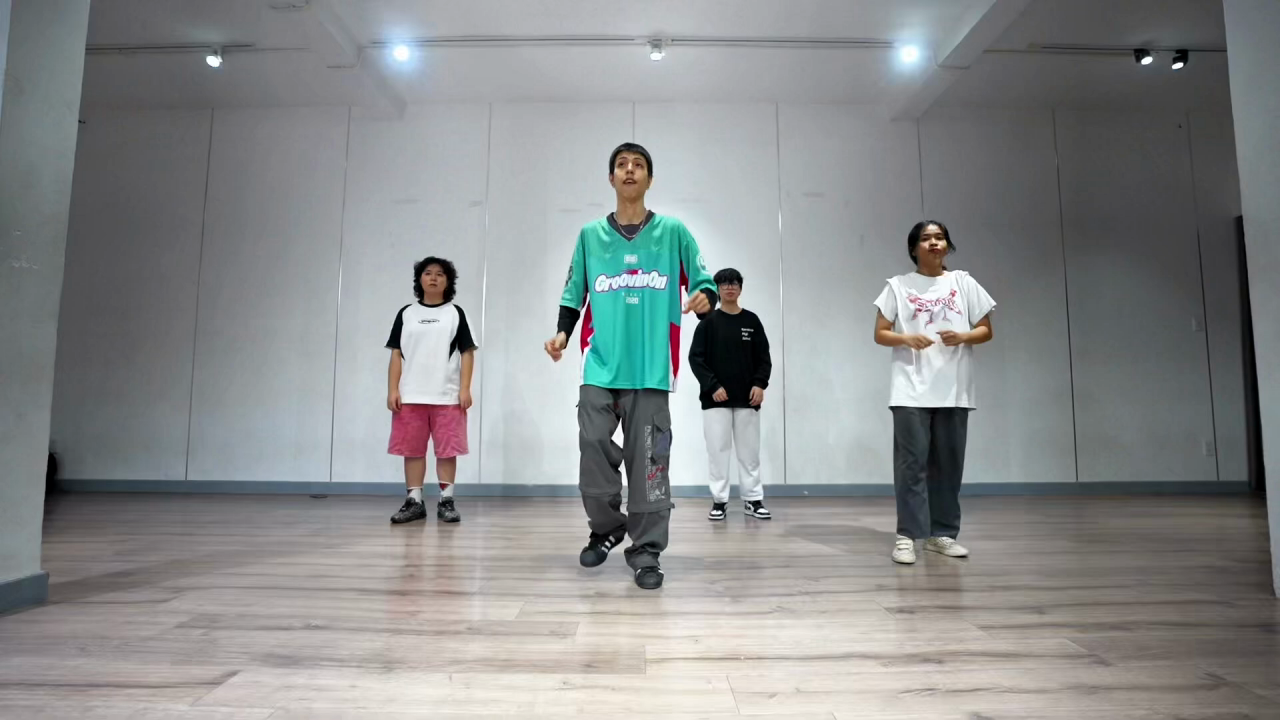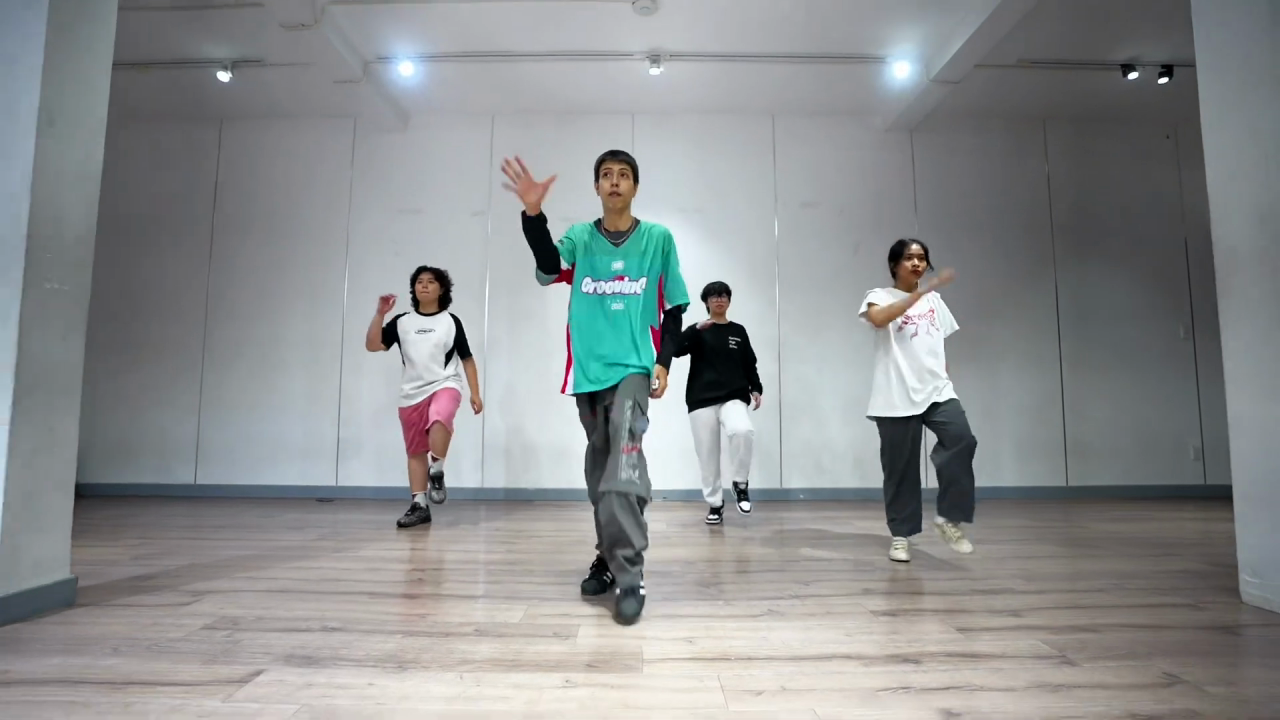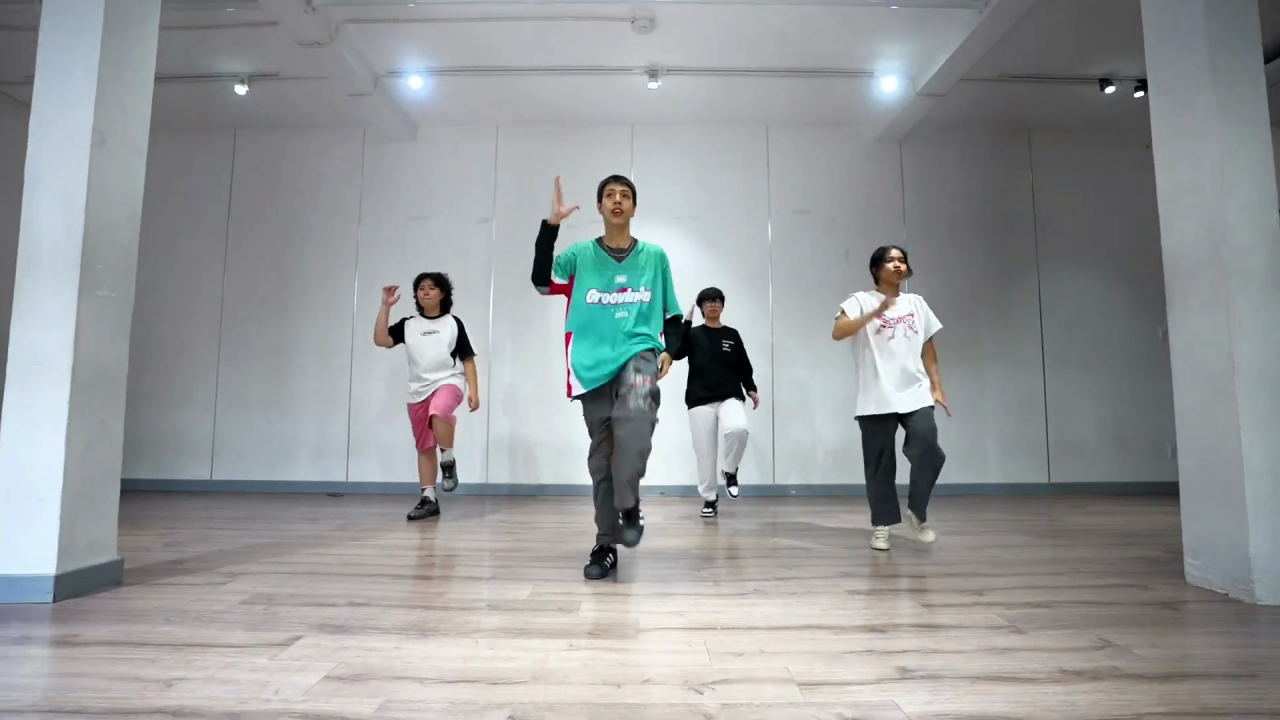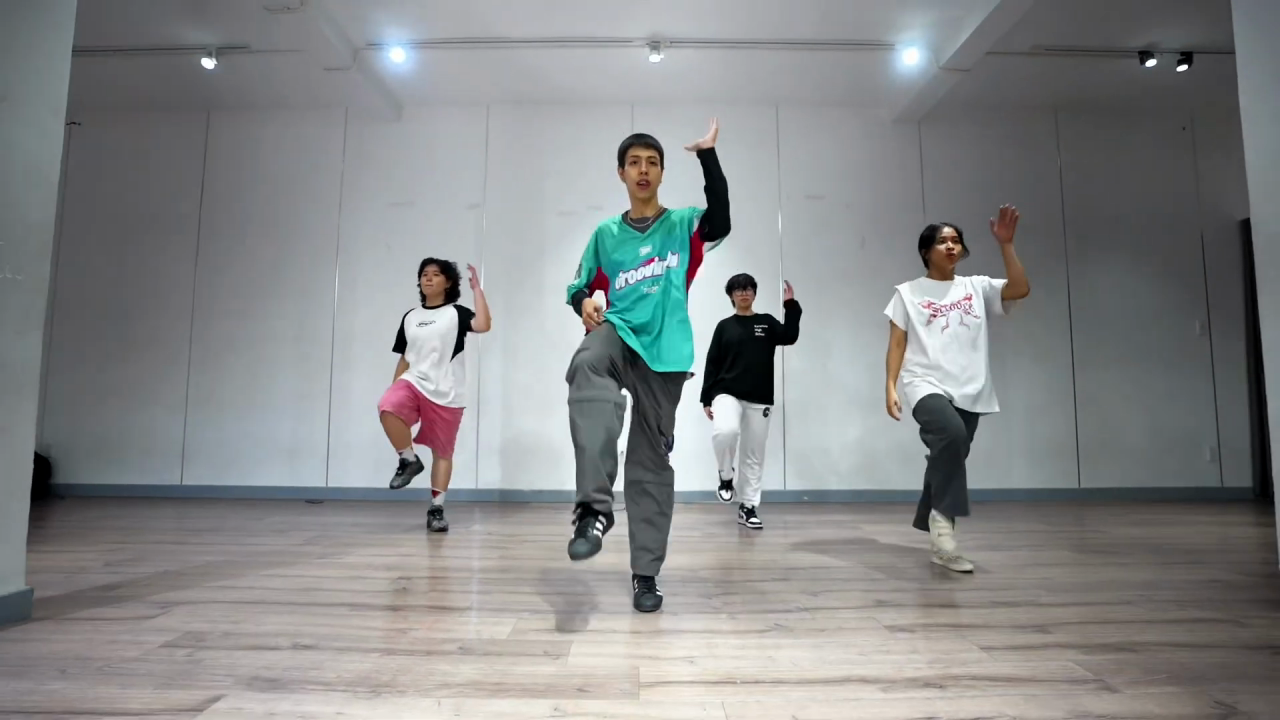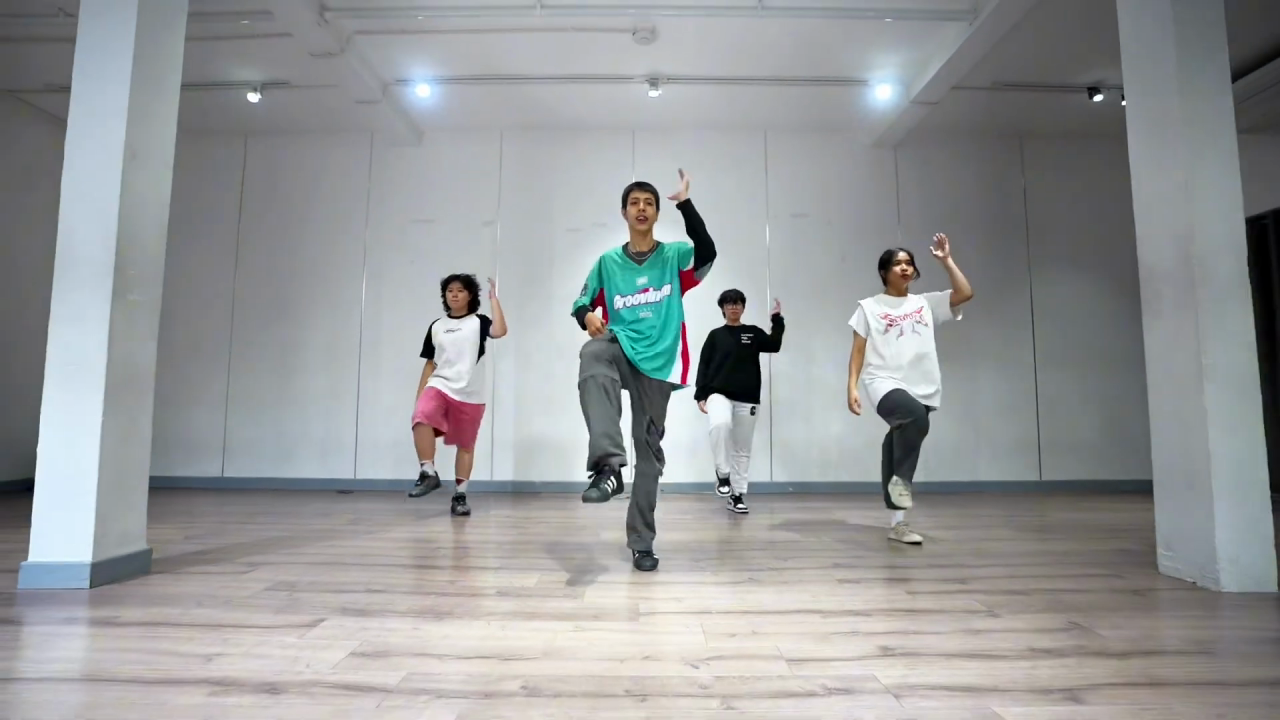
dt=1s
person 1, frame 1
left shoulder: (674, 233)
right shoulder: (590, 235)
left elbow: (700, 287)
right elbow: (573, 298)
left wrist: (704, 301)
right wrist: (561, 333)
left hip: (650, 367)
right hip: (600, 365)
left knee: (649, 460)
right knee: (593, 445)
left ankle: (646, 551)
right ankle: (606, 528)
person 1, frame 2
left shoulder: (658, 238)
right shoulder: (580, 237)
left elbow: (673, 309)
right elbow: (549, 267)
left wrist: (664, 364)
right wrist: (532, 213)
left hip: (632, 366)
right hip: (588, 370)
left knee: (623, 465)
right knee: (600, 469)
left ankle: (628, 575)
right ankle: (609, 559)
person 1, frame 3
left shoulder: (655, 257)
right shoulder: (579, 254)
left elbow: (671, 315)
right elbow: (542, 281)
left wrist: (668, 352)
right wrist: (551, 221)
left hip: (640, 353)
right hip: (594, 365)
left knee: (636, 413)
right knee: (603, 457)
left ankle: (628, 506)
right ankle: (607, 543)
person 1, frame 4
left shoulder: (683, 222)
right shoulder: (606, 233)
left elbow: (719, 224)
right elbow: (579, 287)
left wrist: (708, 157)
right wrist: (584, 303)
left hip: (664, 348)
right hip: (617, 331)
left knee: (652, 459)
right knee: (587, 375)
left ankle: (645, 572)
right ankle: (593, 508)
person 1, frame 5
left shoulder: (675, 255)
right shoulder: (608, 261)
left elbow: (707, 256)
right elbow: (580, 303)
left wrist: (685, 203)
right wrist: (588, 317)
left hip: (658, 360)
right hip: (619, 344)
left knee: (649, 451)
right knee: (593, 365)
left ankle: (642, 541)
right ankle: (607, 467)
person 2, frame 1
left shoulder: (964, 283)
right shoulder: (898, 286)
left elbow: (986, 329)
right elbow: (880, 332)
left wrist: (963, 337)
right wrist: (908, 339)
left hip: (954, 390)
right hip: (911, 391)
left knee: (948, 463)
right knee: (911, 460)
left ankle: (941, 533)
right ankle: (907, 535)
person 2, frame 2
left shoulder: (935, 300)
right shoulder: (879, 296)
right elbow: (879, 318)
right wrist: (922, 291)
left hip: (937, 390)
right hip: (896, 397)
left knee: (961, 441)
right knee: (900, 468)
left ankle: (950, 517)
right ankle: (901, 535)
person 2, frame 3
left shoulder: (917, 303)
right shoulder: (862, 300)
left elbow: (928, 350)
right elbow: (839, 331)
left wrist: (936, 388)
right wrist: (875, 313)
left hip: (915, 395)
right hip: (875, 399)
left knee: (928, 451)
right knee: (879, 464)
left ankle: (917, 511)
right ankle: (882, 524)
person 2, frame 4
left shoulder: (978, 287)
right shoulder: (908, 292)
left elbow: (1021, 290)
right elbow: (897, 344)
left wrist: (1006, 246)
right wrist: (891, 386)
left hip: (969, 392)
right hip: (926, 386)
left knee: (948, 456)
right knee: (949, 433)
left ankle: (941, 518)
right ankle: (943, 513)
person 2, frame 5
left shoulder: (926, 303)
right shoulder: (869, 307)
left elbow: (965, 294)
right elbow: (857, 352)
left wrist: (946, 259)
right wrist: (851, 388)
left hip: (920, 387)
right hip: (885, 383)
left knee: (902, 445)
right knee: (914, 414)
left ankle: (897, 521)
right ankle: (898, 476)
person 3, frame 1
left shoulder: (455, 314)
right shoulder: (406, 314)
left elbow: (467, 353)
right elbow: (396, 354)
left wrist: (466, 389)
right wrist: (393, 389)
left hip: (447, 395)
right hip: (411, 395)
left knee: (447, 449)
right knee: (412, 449)
left ankle: (446, 501)
right ankle: (414, 501)
person 3, frame 2
left shoulder: (451, 322)
right shoulder: (402, 321)
left elbow: (467, 359)
right elbow: (372, 345)
left wrist: (475, 393)
right wrist: (380, 314)
left hip: (445, 386)
right hip: (412, 394)
left knee: (439, 421)
right knee: (416, 450)
left ankle: (437, 471)
right ankle: (419, 505)
person 3, frame 3
left shoulder: (454, 324)
right shoulder: (407, 325)
left elbow: (468, 359)
right elbow: (380, 341)
left wrist: (473, 390)
right wrist: (385, 307)
left hip: (448, 383)
right hip: (418, 393)
left knee: (439, 415)
right knee: (425, 446)
left ankle: (448, 463)
right ankle: (428, 499)
person 3, frame 4
left shoulder: (457, 313)
right shoulder: (410, 317)
left elbow: (483, 325)
left wrist: (476, 287)
right wrist: (394, 386)
left hip: (445, 393)
right hip: (413, 383)
left knee: (442, 450)
right knee: (388, 408)
left ankle: (436, 509)
right ankle: (409, 460)
person 3, frame 5
left shoulder: (479, 321)
right shoulder: (437, 325)
left elbow: (500, 331)
right elbow: (430, 361)
left wrist: (493, 298)
right wrist: (420, 390)
left hip: (469, 394)
right hip: (439, 385)
left knee: (465, 445)
right knee: (421, 418)
left ankle: (460, 495)
right ankle: (428, 473)
person 4, frame 1
left shoulder: (752, 320)
right shoulder: (708, 322)
left elbow: (763, 356)
right elbow: (695, 358)
left wrist: (761, 384)
right wrist: (712, 386)
left hip: (746, 397)
right hip: (716, 397)
left knee: (749, 450)
right knee: (718, 450)
left ankle: (753, 500)
right ankle: (719, 500)
person 4, frame 2
left shoulder: (739, 331)
right shoulder: (698, 330)
left elbow: (749, 364)
right elbow: (676, 348)
left wrist: (756, 389)
right wrist: (697, 329)
left hip: (734, 397)
right hip: (701, 400)
left knee: (743, 431)
right knee: (707, 455)
left ankle: (740, 483)
right ankle: (715, 504)
person 4, frame 3
left shoulder: (732, 335)
right shoulder: (693, 334)
left elbow: (744, 366)
right elbow: (674, 353)
left wrist: (751, 389)
right wrist: (685, 324)
left hip: (730, 397)
right hip: (700, 400)
left knee: (738, 429)
right knee: (705, 452)
left ankle: (730, 471)
right ankle: (709, 498)
person 4, frame 4
left shoulder: (767, 322)
right shoulder: (724, 326)
left elbow: (789, 336)
right elbow: (712, 363)
left wrist: (790, 305)
right wrist: (706, 398)
left hip: (759, 398)
right hip: (727, 393)
left knee: (754, 454)
right knee: (725, 430)
left ankle: (748, 507)
right ankle: (725, 475)
person 4, frame 5
left shoulder: (753, 332)
right shoulder: (715, 335)
left elbow: (774, 345)
right elbow: (703, 366)
left wrist: (777, 318)
right wrist: (701, 395)
left hip: (747, 399)
right hip: (719, 394)
left knee: (742, 448)
right knee: (719, 424)
left ankle: (737, 495)
right ankle: (723, 474)
